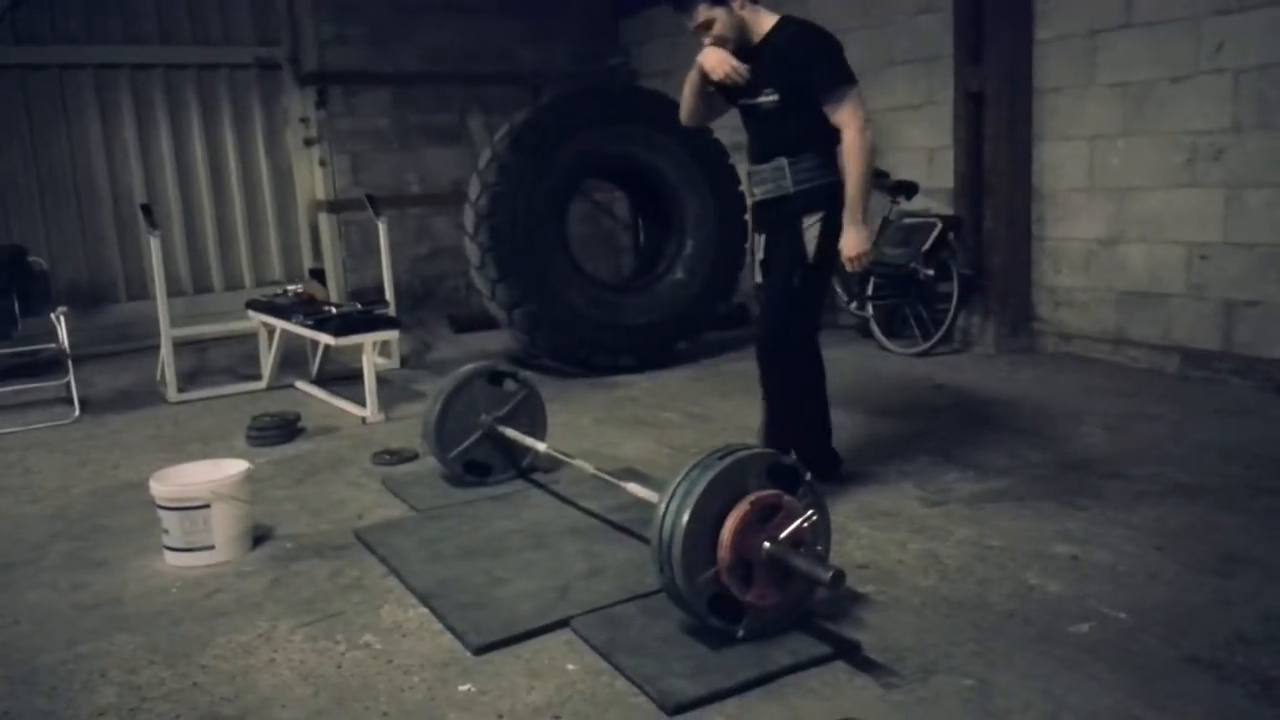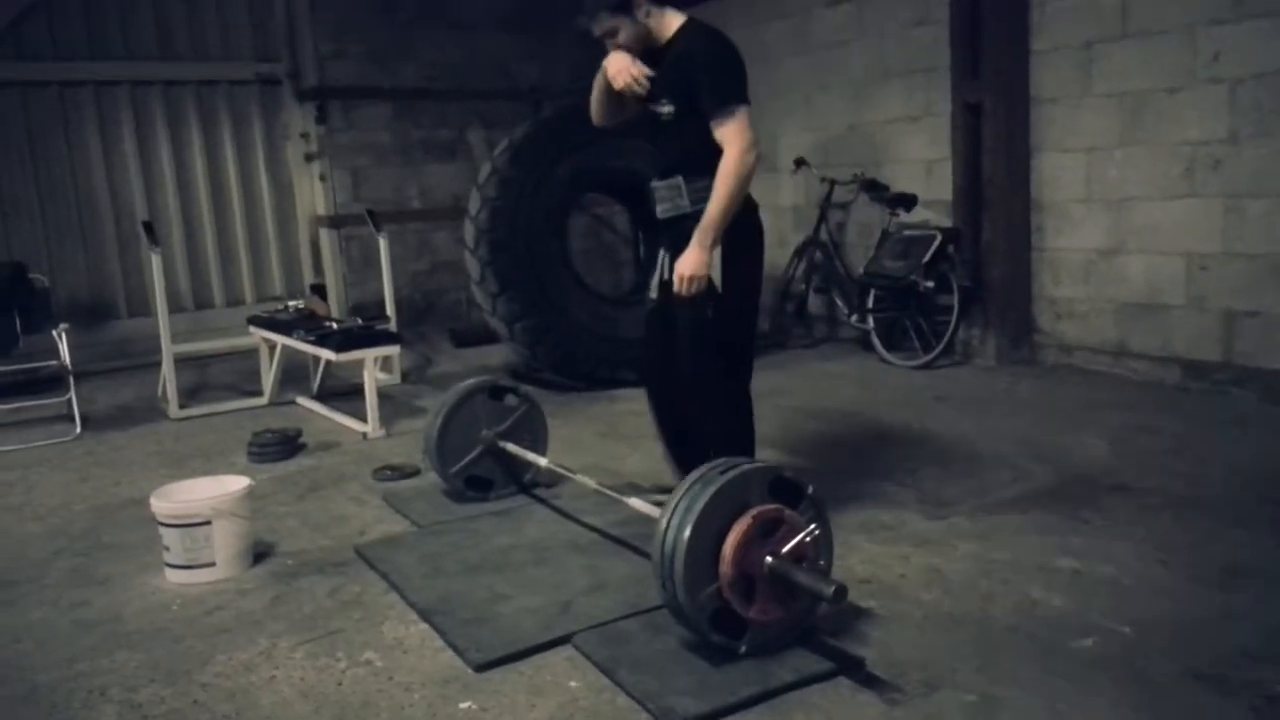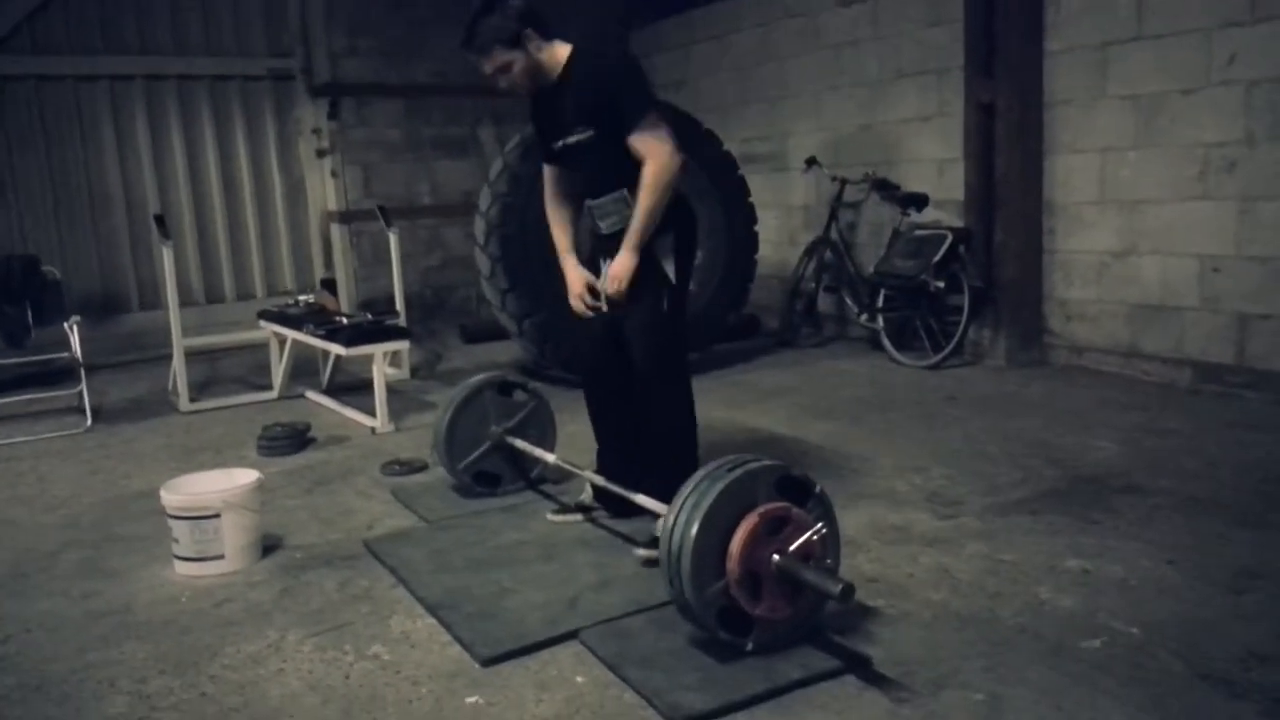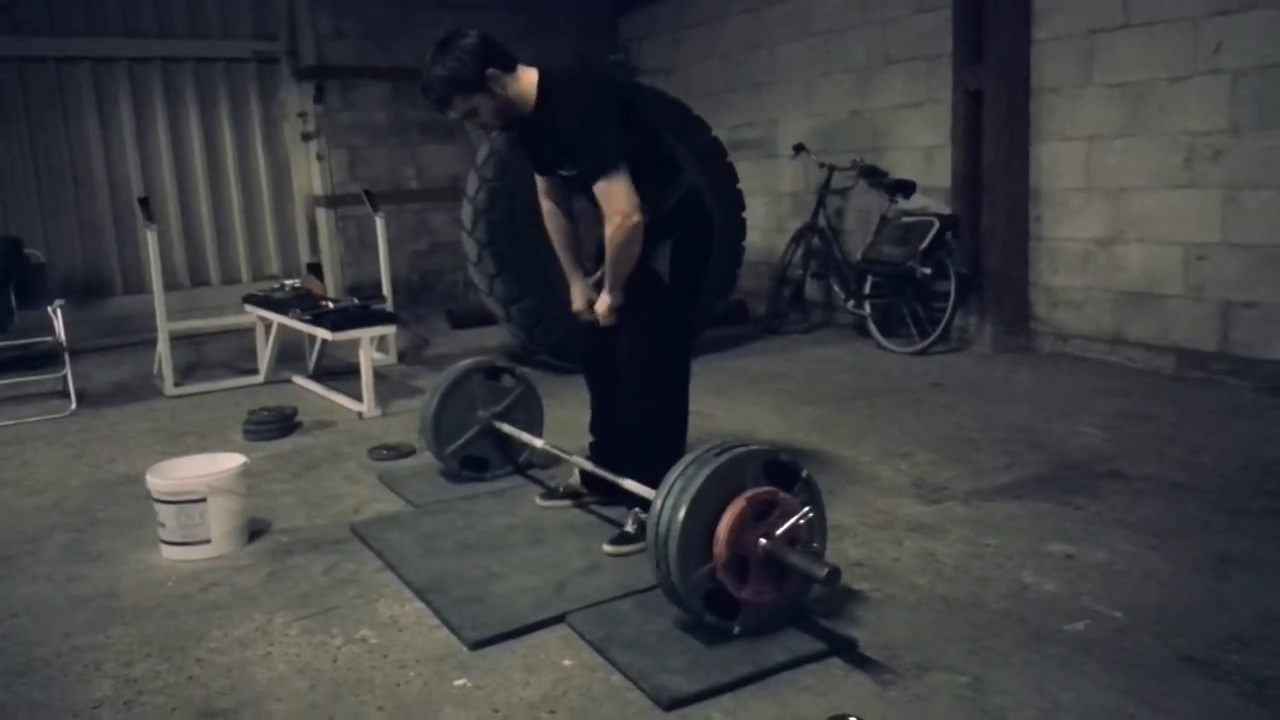
dt=0.7s
person 1, frame 1
left shoulder: (804, 43)
right shoulder: (740, 59)
left elbow: (856, 129)
right elbow: (691, 117)
left wrist: (854, 222)
right wrist: (701, 65)
left hip: (811, 215)
right hip: (771, 216)
left knee: (780, 340)
right knee: (789, 340)
right ankle: (816, 460)
person 1, frame 2
left shoulder: (703, 50)
right shoulder: (653, 58)
left elbow: (741, 151)
right elbow: (604, 117)
left wrist: (701, 246)
right wrist: (610, 66)
left hip: (715, 239)
right hip: (677, 235)
left knee: (713, 375)
right knee: (663, 366)
right ankle: (701, 476)
person 1, frame 3
left shoulder: (603, 71)
right shoulder: (543, 100)
left elbow: (664, 159)
right elbow: (557, 188)
left wrist: (632, 251)
right wrist: (570, 262)
left hip: (653, 240)
right hip: (604, 249)
left knee: (656, 371)
right knee: (601, 371)
left ankle: (675, 505)
right ankle: (615, 488)
person 1, frame 4
left shoulder: (576, 105)
right shoulder: (526, 117)
left elbow: (628, 217)
right elbow: (552, 200)
left wrist: (612, 292)
right wrist: (576, 278)
left hip: (664, 232)
right hip: (626, 235)
left knee: (646, 367)
right knee: (603, 357)
left ankle: (656, 503)
right ankle: (604, 474)
